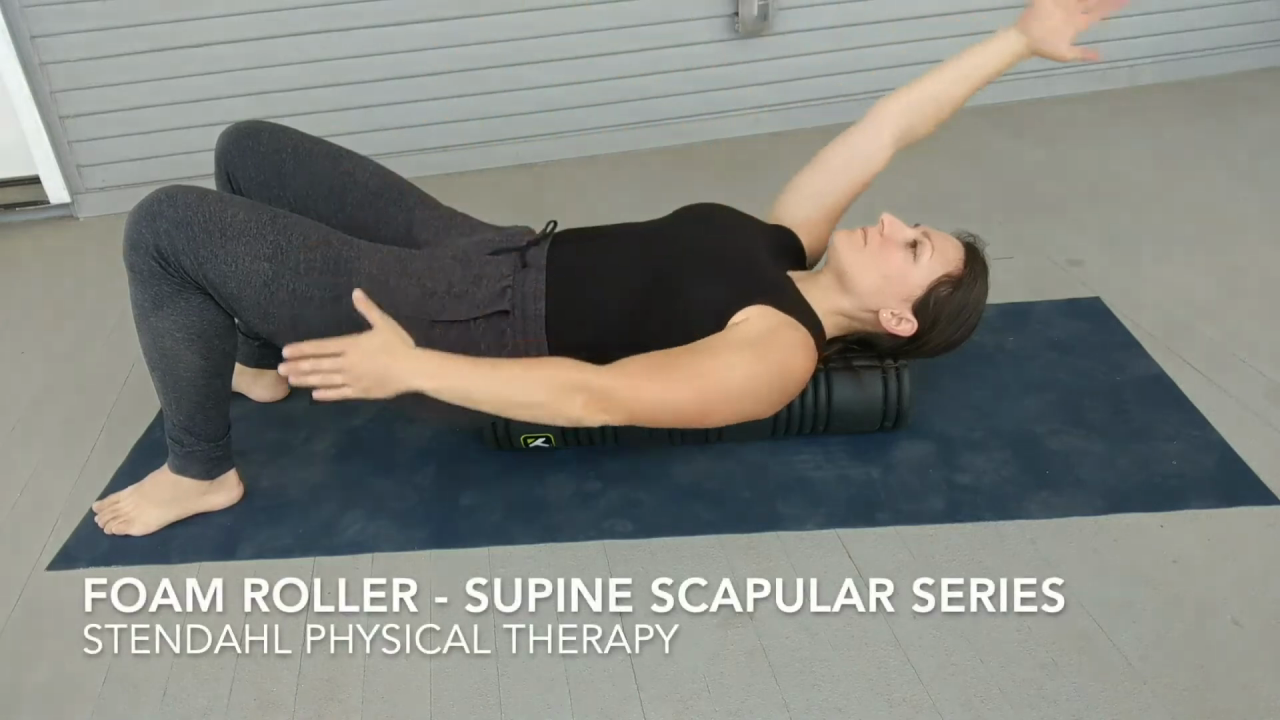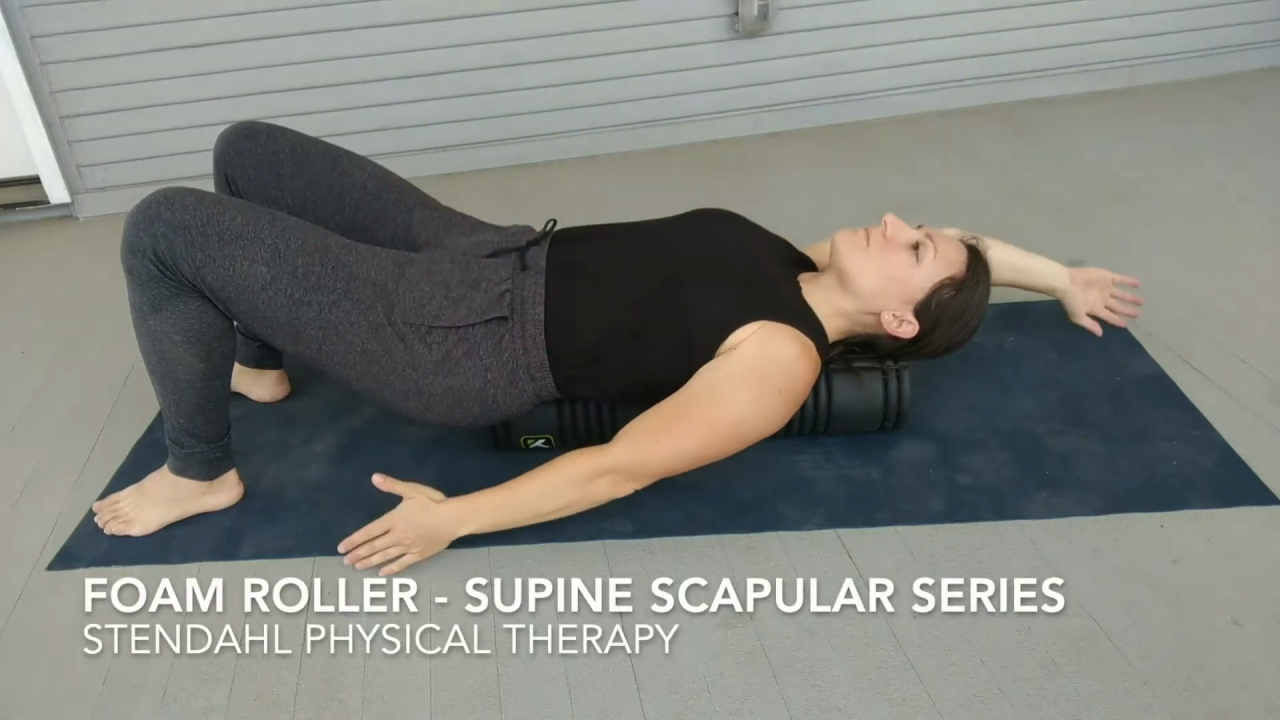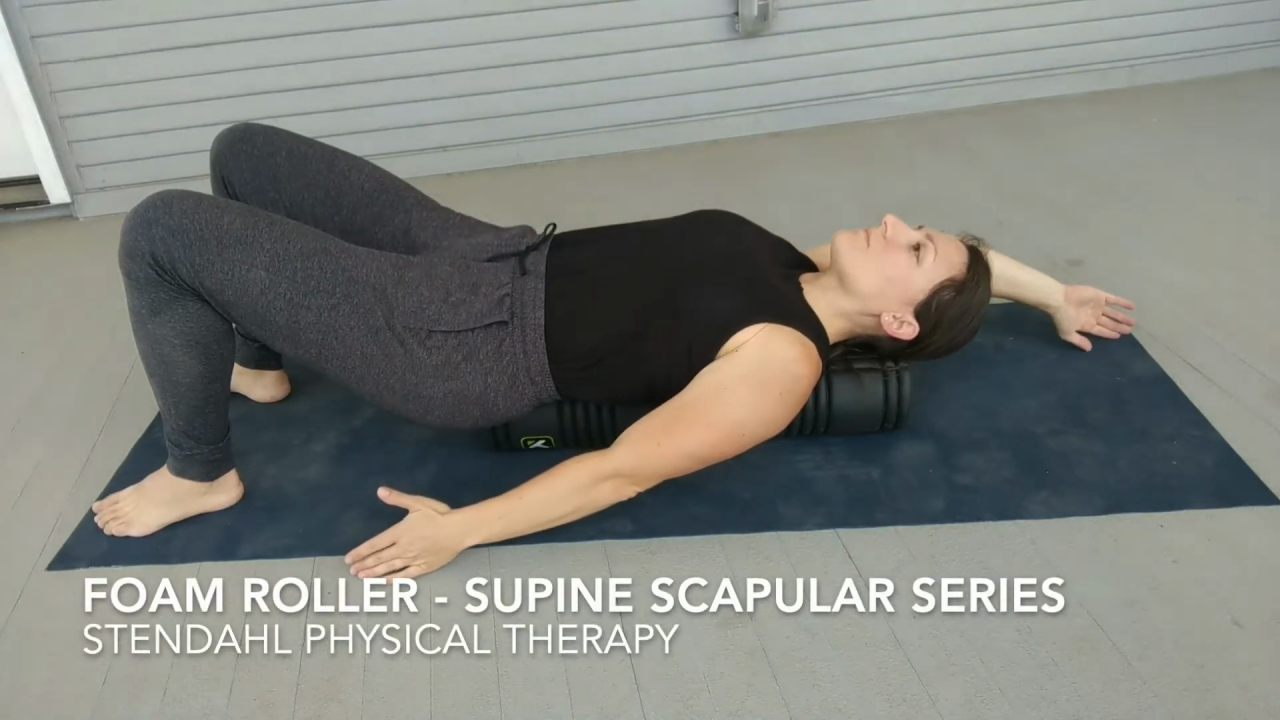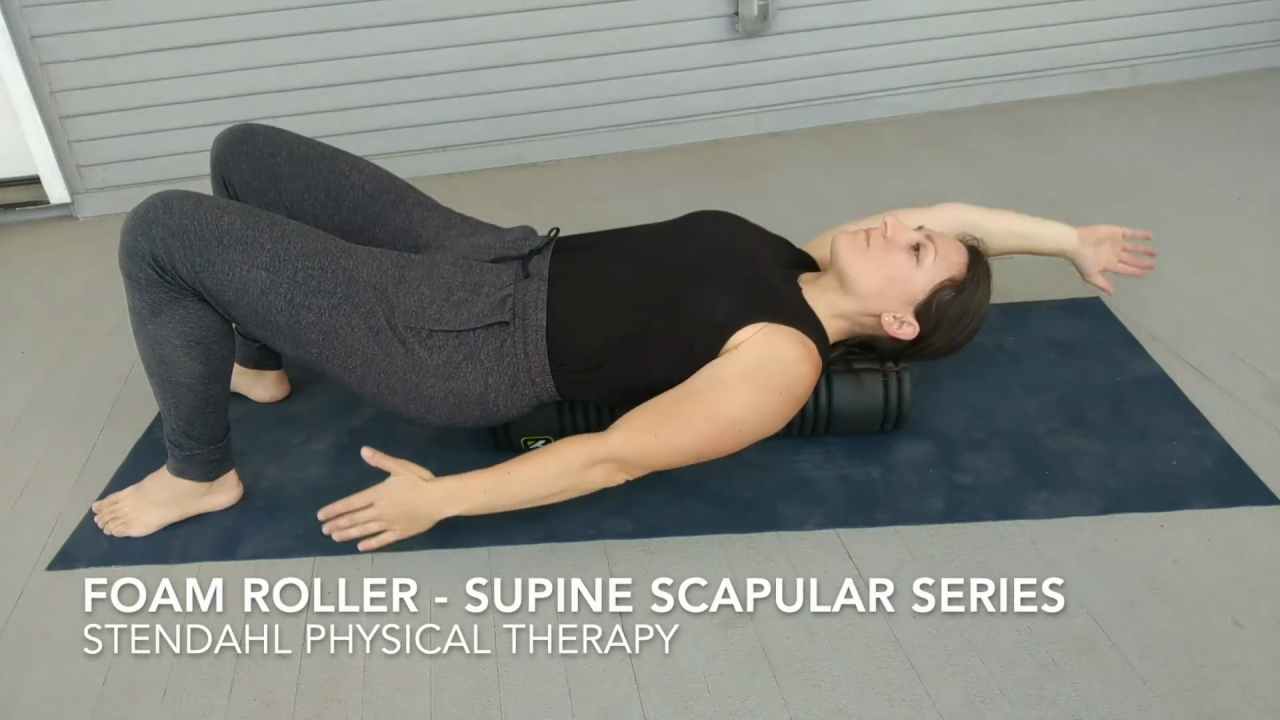
dt=0.7s
person 1, frame 1
left shoulder: (780, 354)
right shoulder: (800, 249)
left elbow: (598, 395)
right elbow: (881, 133)
left wrist: (415, 369)
left hip: (474, 325)
right hip: (497, 259)
left knee: (164, 226)
right knee: (249, 150)
left ankle: (201, 472)
right ankle: (260, 360)
person 1, frame 2
left shoulder: (780, 362)
right shoulder: (806, 272)
left elbow: (619, 467)
right elbow: (964, 238)
left wrist: (452, 519)
left hip: (469, 348)
right hip: (499, 257)
left knee: (163, 228)
right knee: (247, 149)
left ankle: (199, 474)
right ankle: (253, 357)
person 1, frame 3
left shoulder: (782, 364)
right shoulder: (810, 272)
left elbow: (623, 471)
right elbow: (959, 241)
left wrist: (457, 530)
left hip: (469, 350)
right hip: (498, 260)
left knee: (160, 230)
right knee: (244, 151)
left ankle: (199, 475)
right ankle: (254, 362)
person 1, frame 4
left shoulder: (782, 363)
right shoulder: (813, 268)
left elbow: (617, 456)
right elbow: (949, 209)
left wrist: (440, 496)
right wrist: (1069, 238)
left hip: (471, 349)
right hip: (500, 261)
left knee: (161, 230)
right knee: (243, 152)
left ankle: (199, 473)
right ankle: (254, 358)
